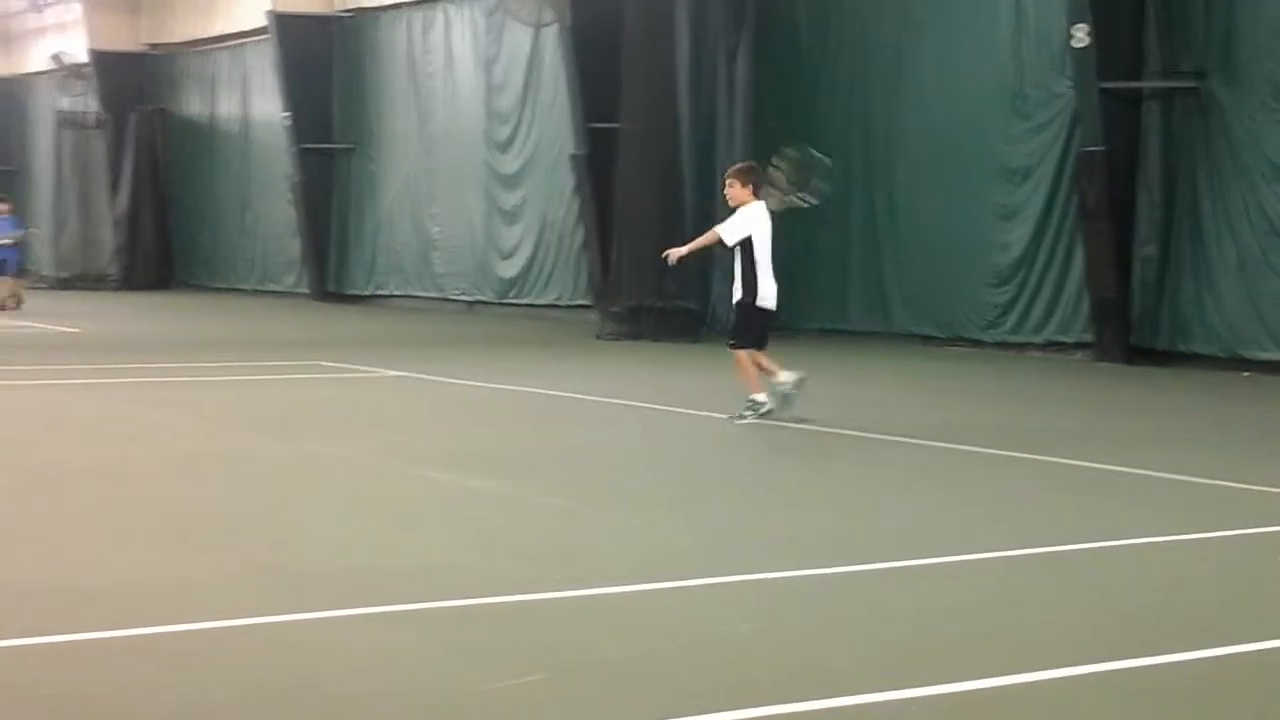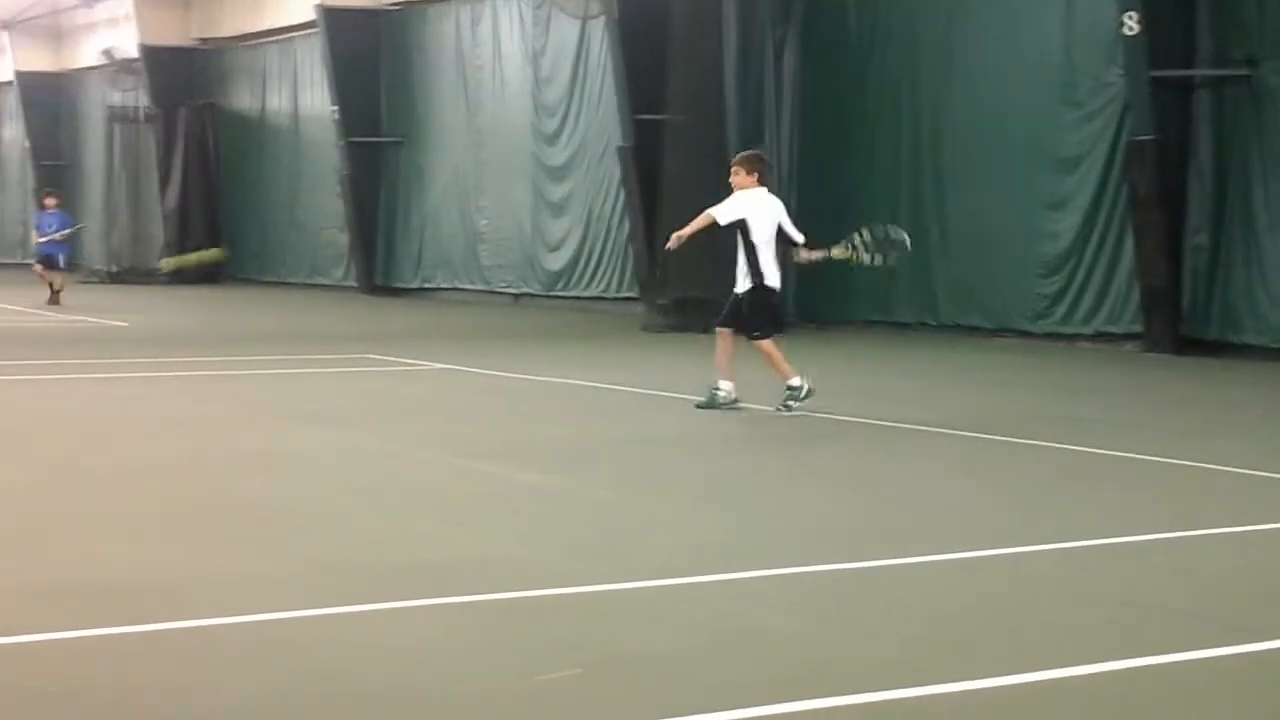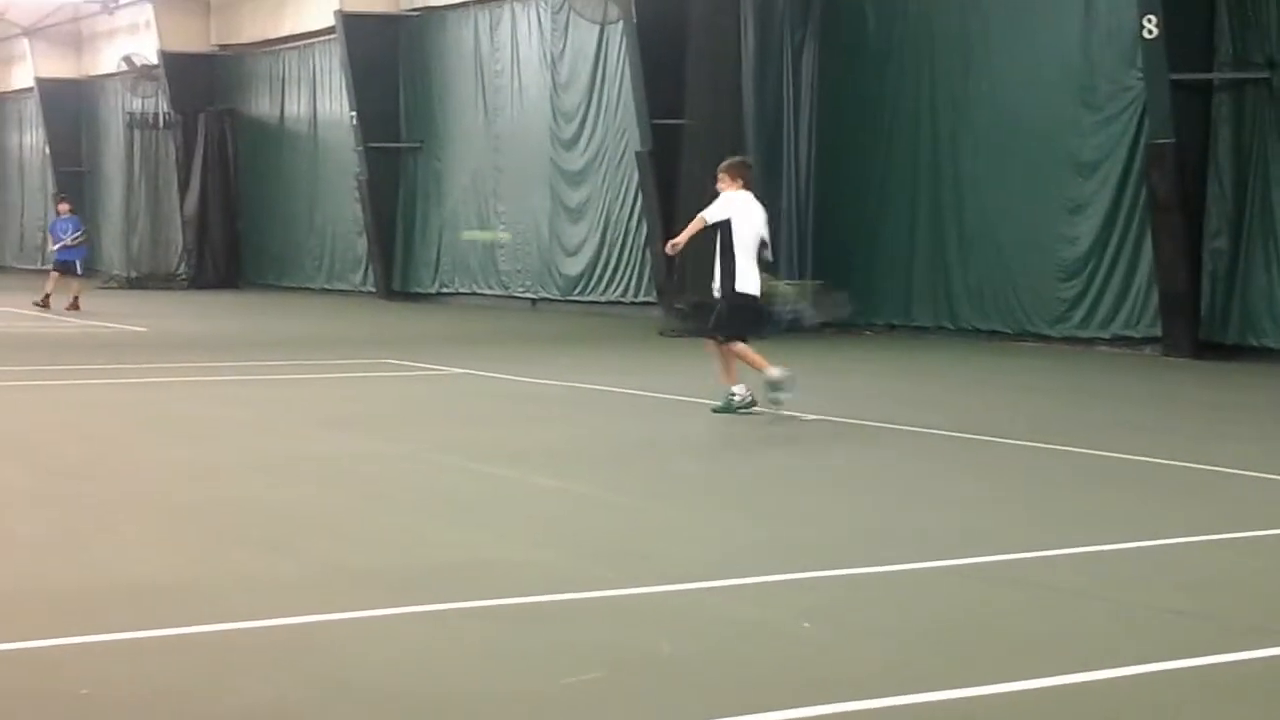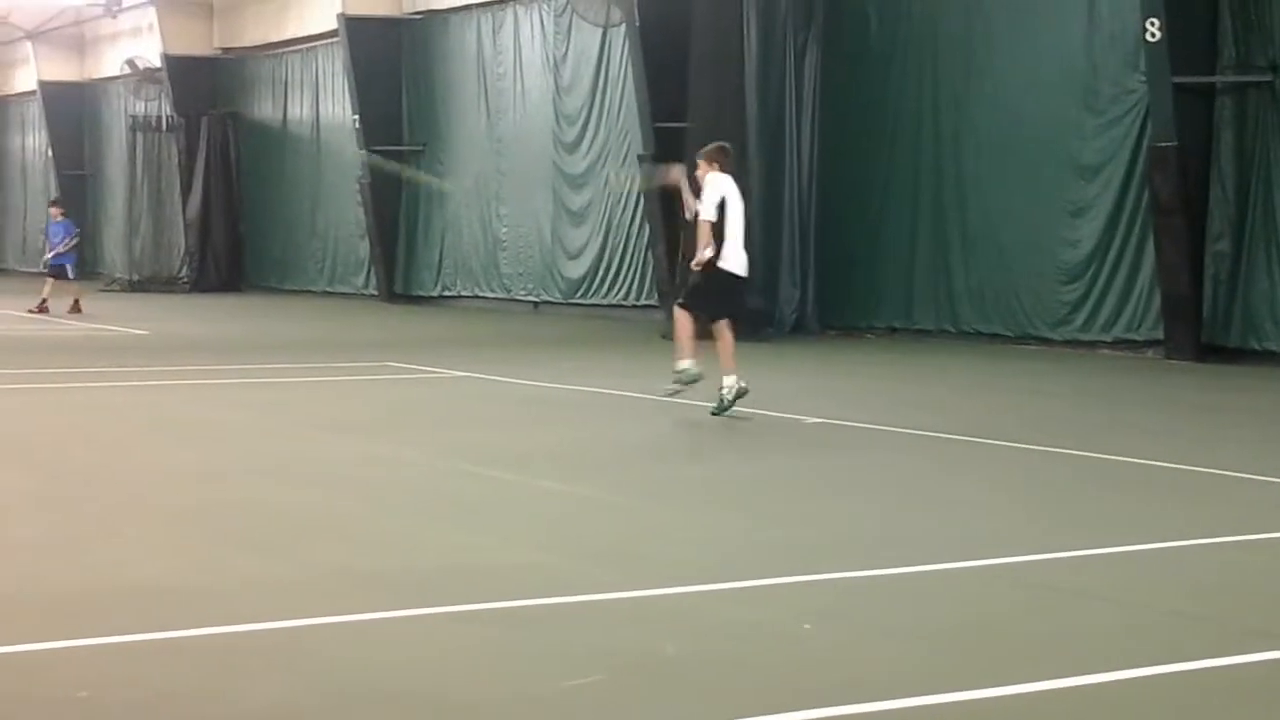
dt=0.2s
person 1, frame 1
left shoulder: (749, 215)
right shoulder: (760, 213)
left elbow: (718, 234)
left wrist: (684, 250)
left hip: (753, 295)
right hip: (756, 295)
left knee: (739, 347)
right knee: (747, 348)
left ankle: (759, 400)
right ankle: (786, 379)
person 1, frame 2
left shoulder: (745, 199)
right shoulder: (774, 203)
left elbow: (713, 215)
right elbow: (796, 237)
left wrist: (684, 232)
right wrist: (800, 251)
left hip: (759, 282)
right hip: (749, 282)
left knee: (760, 337)
right knee: (724, 329)
left ankle: (797, 384)
right ankle: (724, 390)
person 1, frame 3
left shoulder: (730, 199)
right shoulder: (758, 209)
left elbow: (705, 217)
right elbow: (764, 250)
left wrist: (682, 237)
left hip: (735, 286)
right hip: (746, 286)
left knee: (729, 341)
right knee: (716, 339)
left ankle: (774, 375)
right ankle: (739, 394)
person 1, frame 4
left shoulder: (716, 180)
right shoulder: (729, 187)
left elbow: (706, 216)
right elbow: (694, 211)
left wrist: (702, 249)
right wrist: (683, 185)
left hip: (720, 265)
right hip: (736, 268)
left knee: (682, 309)
right knee: (721, 323)
left ankle: (686, 367)
right ankle: (731, 383)
